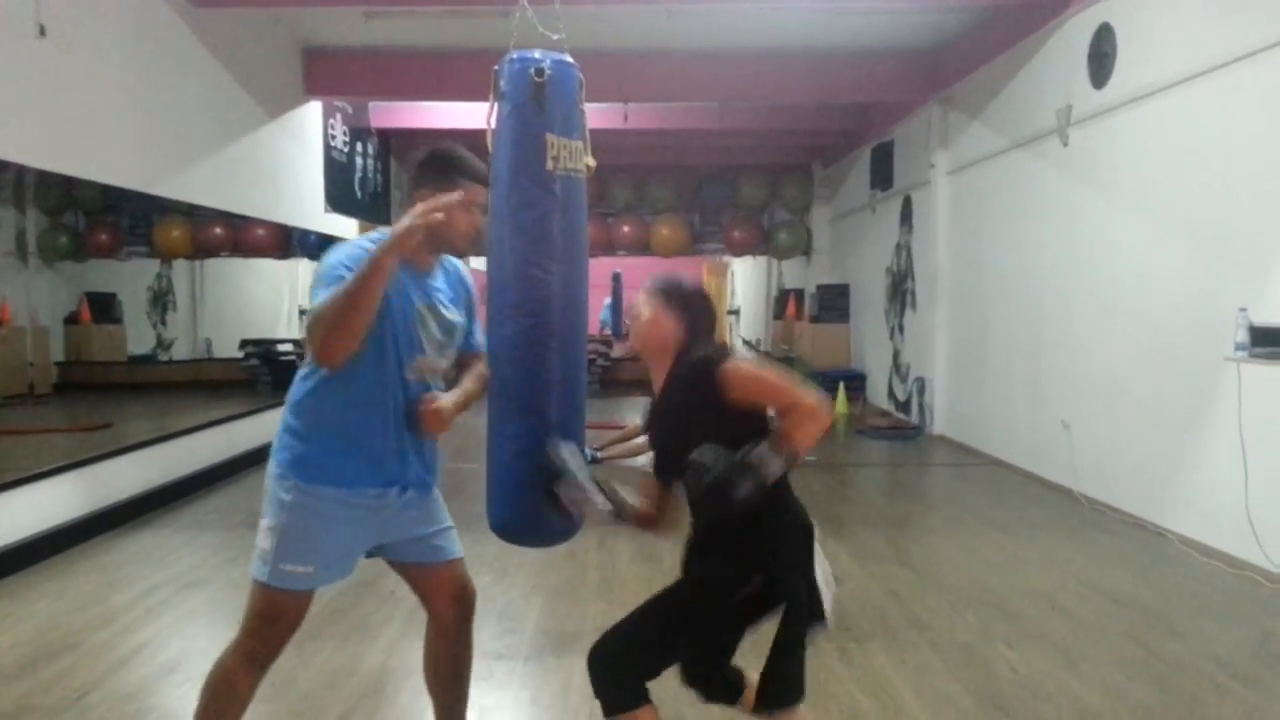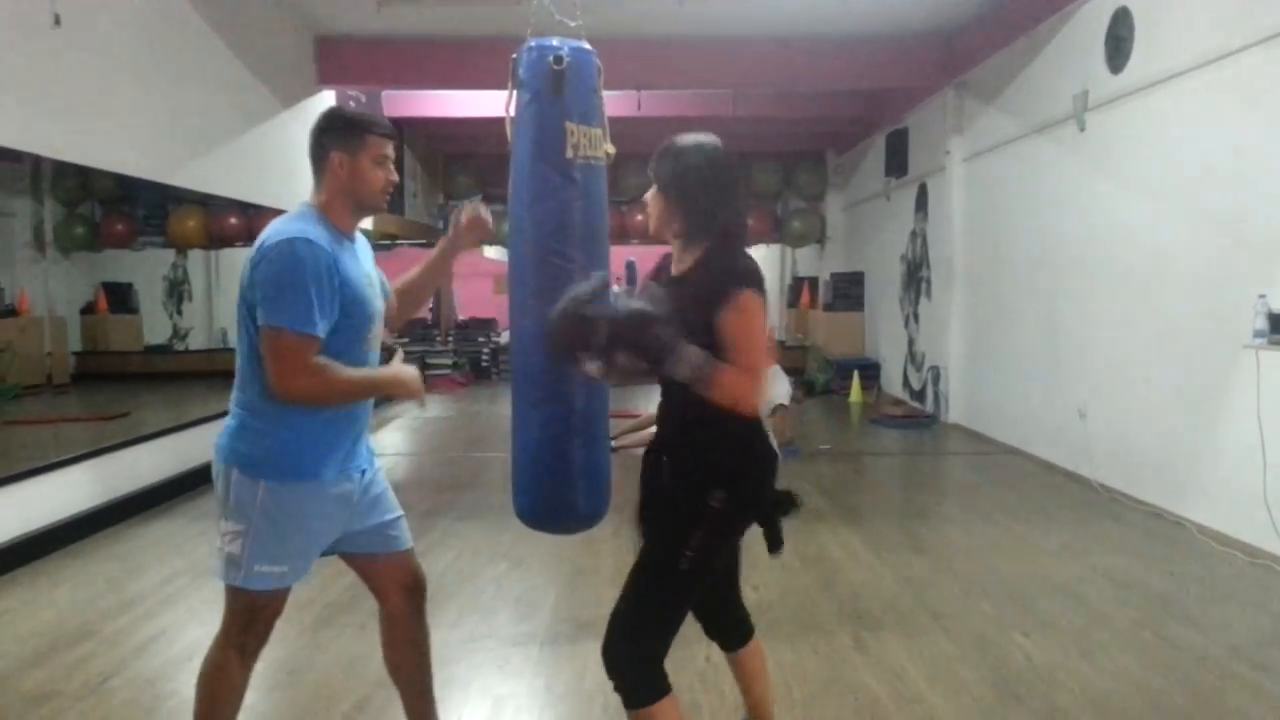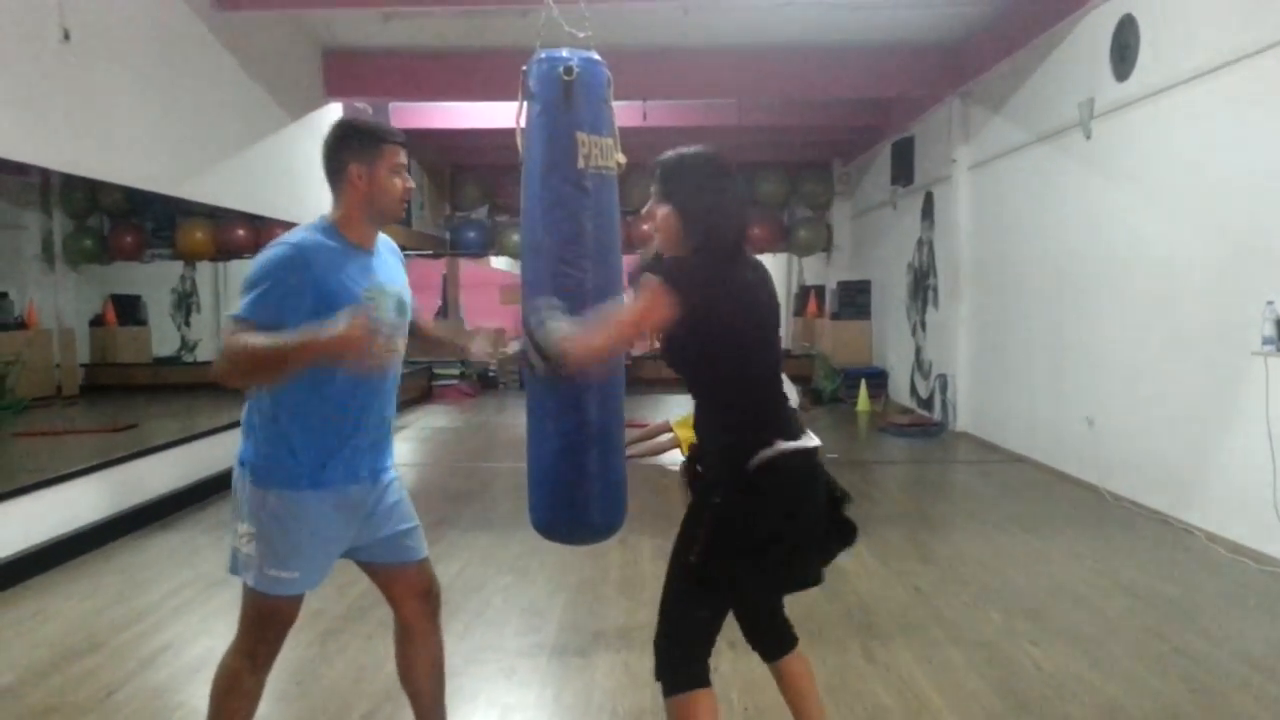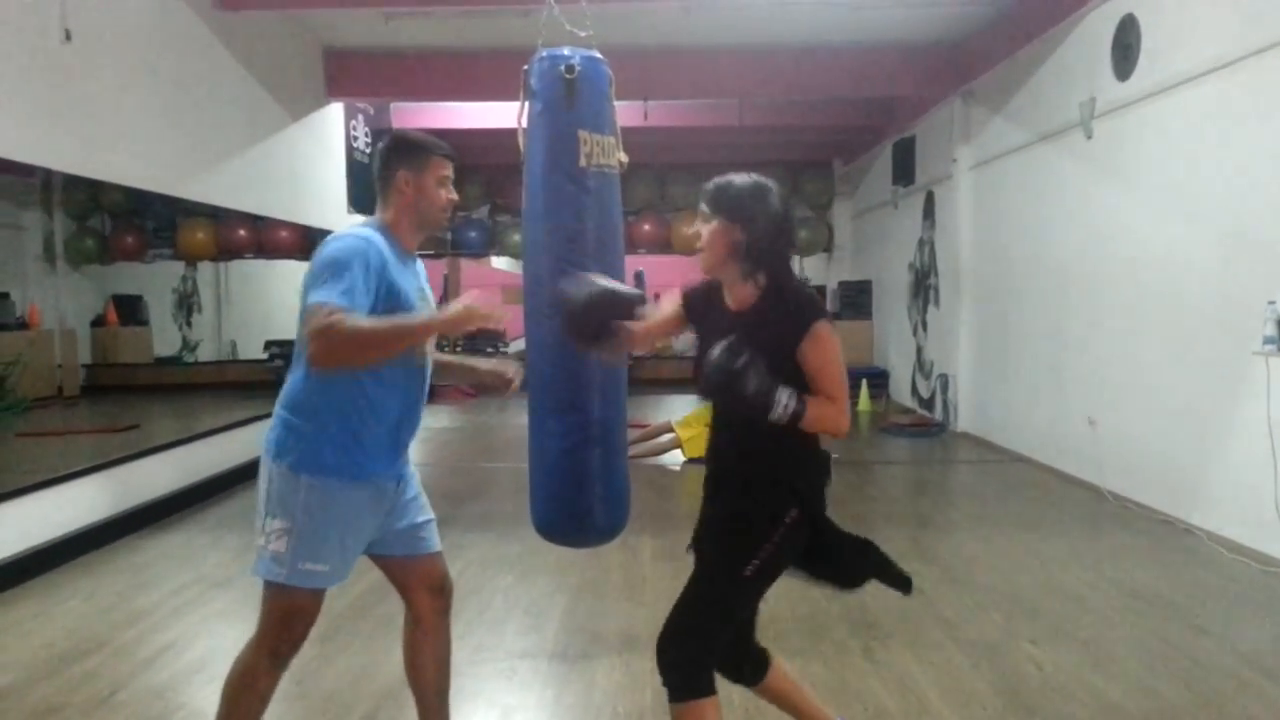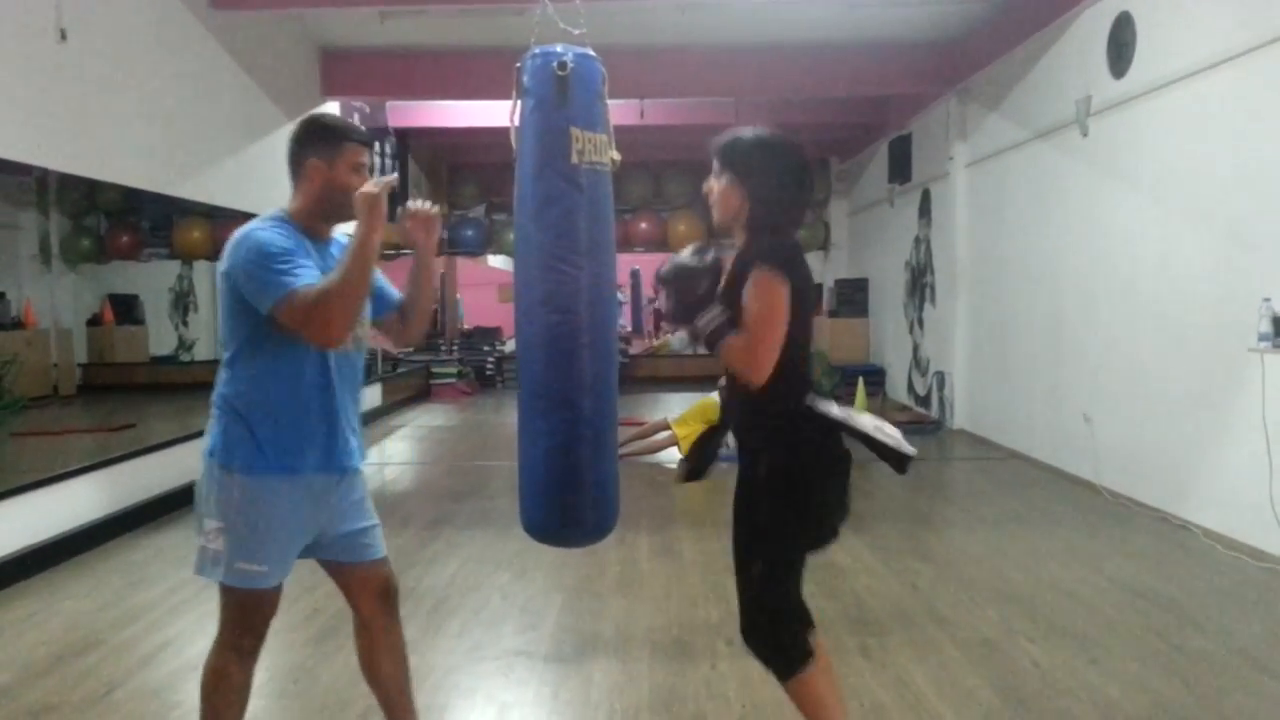
dt=0.4s
person 1, frame 1
left shoulder: (458, 277)
right shoulder: (354, 261)
left elbow: (474, 366)
right elbow: (327, 347)
left wrist: (455, 399)
right wrist: (393, 247)
left hip: (409, 480)
right hip: (322, 481)
left knee: (455, 601)
right knee: (264, 638)
person 1, frame 2
left shoulder: (353, 244)
right shoulder: (294, 248)
left elbow: (389, 311)
right elbow: (291, 379)
left wrist: (451, 247)
right wrist: (391, 380)
left hip: (350, 464)
right hip: (276, 474)
left knee: (404, 588)
right knee: (247, 629)
person 1, frame 3
left shoulder: (387, 255)
right shoulder: (294, 259)
right elbow: (231, 363)
left wrist: (463, 341)
right wrist: (320, 344)
left hip: (372, 477)
right hip: (293, 482)
left knee: (420, 598)
right knee: (262, 637)
person 1, frame 4
left shoulder: (409, 265)
right shoulder: (353, 252)
right elbow: (326, 348)
left wrist: (475, 368)
right wrist: (442, 319)
left hip: (388, 472)
right hip: (316, 470)
left knee: (431, 594)
right knee: (283, 631)
person 1, frame 5
left shoulder: (342, 248)
right shoulder: (261, 244)
left elbow: (408, 331)
right elbow: (325, 327)
left wrist: (425, 252)
right wrist: (370, 234)
left hip: (337, 468)
right hip: (258, 471)
left knee: (378, 597)
right knee: (244, 629)
person 2, frame 1
left shoulder: (713, 370)
right shoulder: (664, 410)
left elbow: (814, 409)
right elbow: (655, 516)
left hip: (761, 554)
right hip: (722, 554)
left knee: (611, 663)
right knee: (705, 670)
person 2, frame 2
left shoulder: (734, 280)
right shoulder: (672, 272)
left elbow: (750, 394)
right elbow: (655, 348)
left wrist: (675, 352)
right wrist: (595, 334)
left hip: (715, 478)
right hip: (708, 463)
left knee: (631, 646)
right knee: (719, 606)
person 2, frame 3
left shoulder: (688, 279)
right shoulder: (745, 273)
left elbow: (587, 348)
left wrist: (543, 328)
left hip: (742, 475)
right hip: (779, 469)
left knee: (679, 643)
right knee: (761, 616)
person 2, frame 4
left shoulder: (798, 312)
right shoulder: (700, 300)
left elbow: (836, 418)
right elbow: (629, 340)
left wrist: (769, 398)
right wrist: (601, 322)
left hip: (783, 497)
right hip: (729, 492)
left knee: (682, 648)
right knee: (726, 645)
person 2, frame 5
left shoulder: (767, 258)
right shoulder: (762, 254)
left elbow: (756, 367)
left wrist: (697, 309)
right wrist: (699, 303)
left hip: (783, 452)
right hip: (793, 445)
left knee: (768, 623)
right knee: (779, 602)
